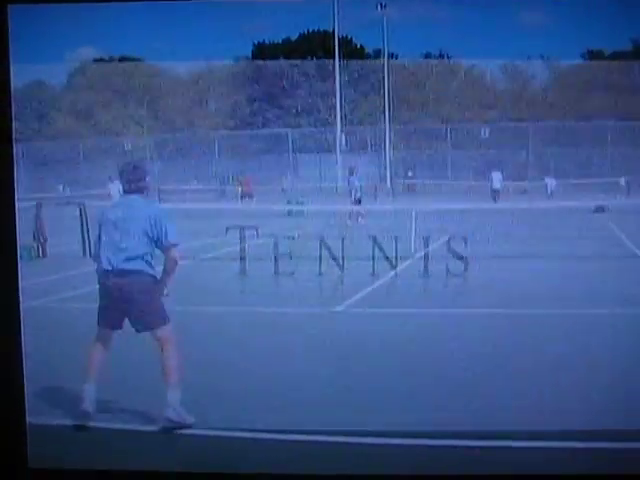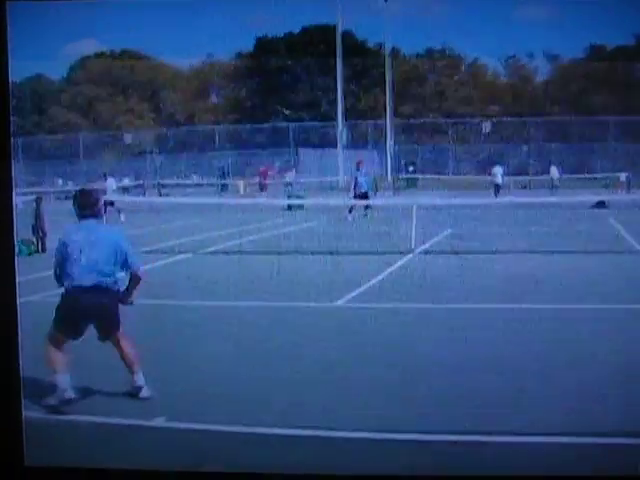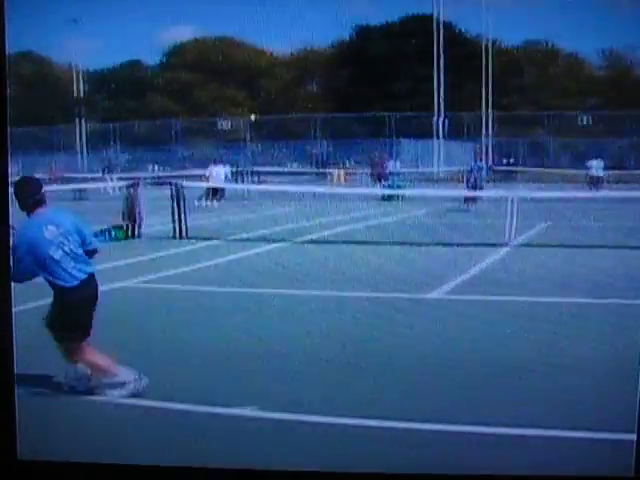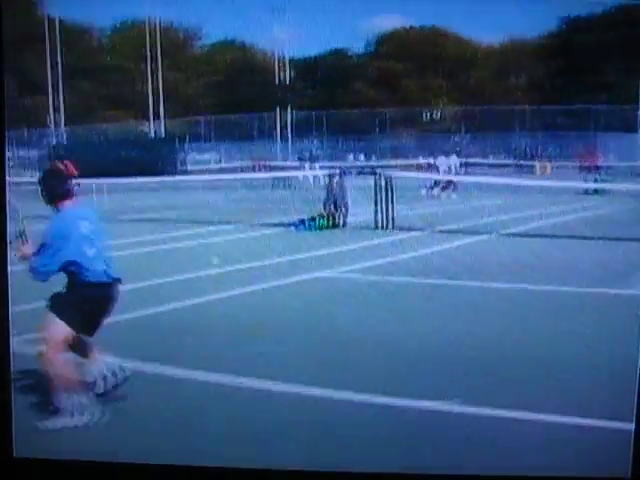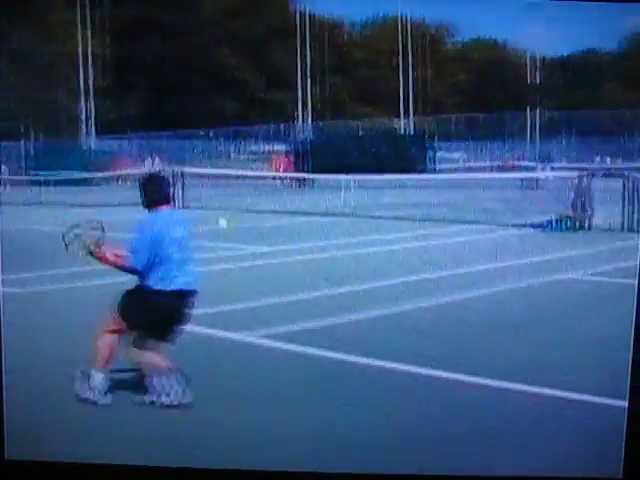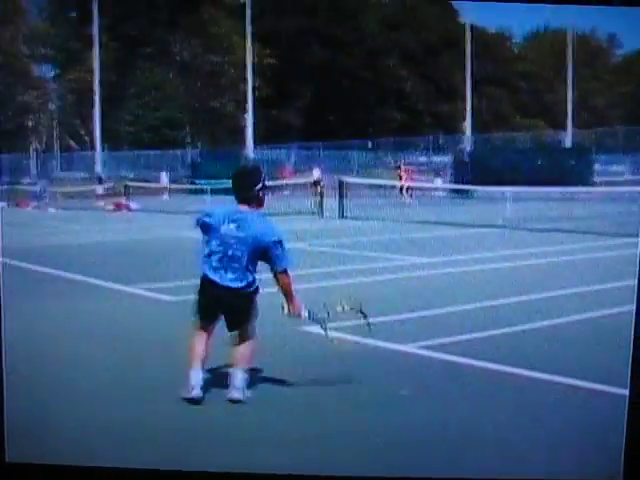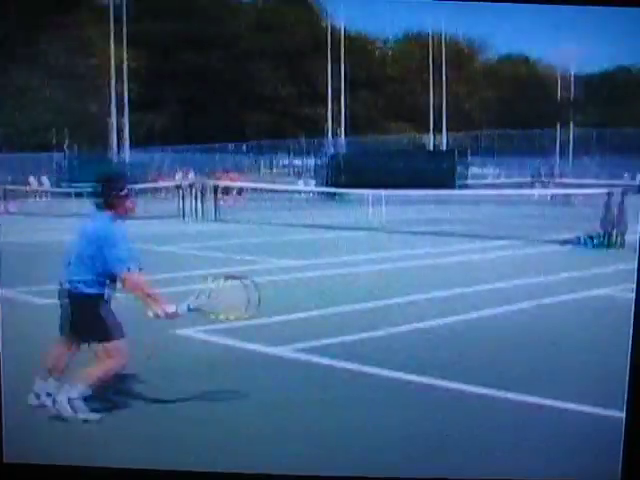
dt=0.4s
person 1, frame 1
left shoulder: (108, 211)
right shoulder: (152, 211)
left elbow: (97, 253)
right elbow: (172, 257)
right wrist: (162, 284)
left hip: (109, 282)
right hip: (140, 281)
left knee: (102, 341)
right knee: (167, 343)
left ankle: (87, 400)
right ankle: (173, 409)
person 1, frame 2
left shoulder: (67, 237)
right shoulder: (114, 234)
left elbow: (59, 277)
right elbow: (136, 274)
right wrist: (126, 294)
left hip: (76, 298)
right hip: (108, 297)
left knee: (54, 344)
right knee: (117, 339)
left ankle: (64, 388)
right ankle: (140, 384)
person 1, frame 3
left shoulder: (24, 234)
right shoulder: (67, 218)
left elbow: (19, 275)
right elbow: (92, 249)
left hip: (71, 294)
right hip: (88, 284)
left knee: (79, 348)
right knee: (55, 326)
left ankle: (129, 379)
right ankle: (80, 375)
person 1, frame 4
left shoulder: (60, 224)
right shoulder: (88, 214)
left elbow: (40, 271)
left wrist: (29, 255)
right wrist: (41, 252)
left hip: (89, 291)
right hip: (103, 288)
left knee: (51, 346)
right knee: (65, 335)
left ankle: (77, 409)
right ankle: (106, 370)
person 1, frame 5
left shoulder: (149, 225)
right shoulder: (180, 221)
left elbow: (137, 266)
left wrist: (109, 257)
right wrist: (118, 254)
left hip: (156, 295)
right hip: (183, 299)
left knee: (110, 329)
right knee: (141, 346)
left ankle: (96, 386)
right ankle: (171, 389)
person 1, frame 6
left shoulder: (215, 213)
right shoulder: (266, 230)
left elbow: (201, 224)
right elbow: (281, 273)
right wrist: (292, 303)
left hip: (209, 286)
right hip: (240, 292)
left knee: (202, 331)
right knee: (245, 335)
left ankle: (194, 383)
right ankle: (237, 386)
person 1, frame 7
left shoulder: (95, 224)
right shoulder: (111, 230)
right elbow: (127, 275)
right wrist: (157, 303)
left hip: (74, 294)
right hip: (87, 298)
left knee: (69, 343)
right knee: (117, 356)
left ankle: (42, 390)
right ankle: (70, 398)
